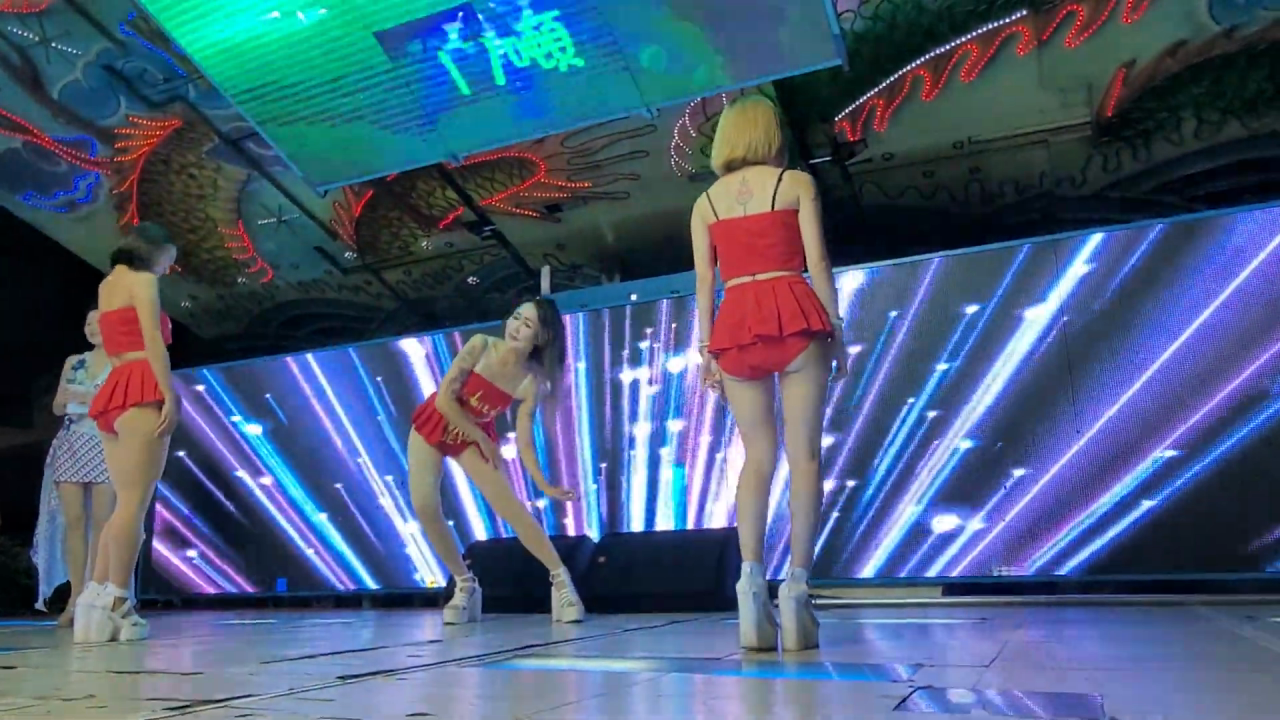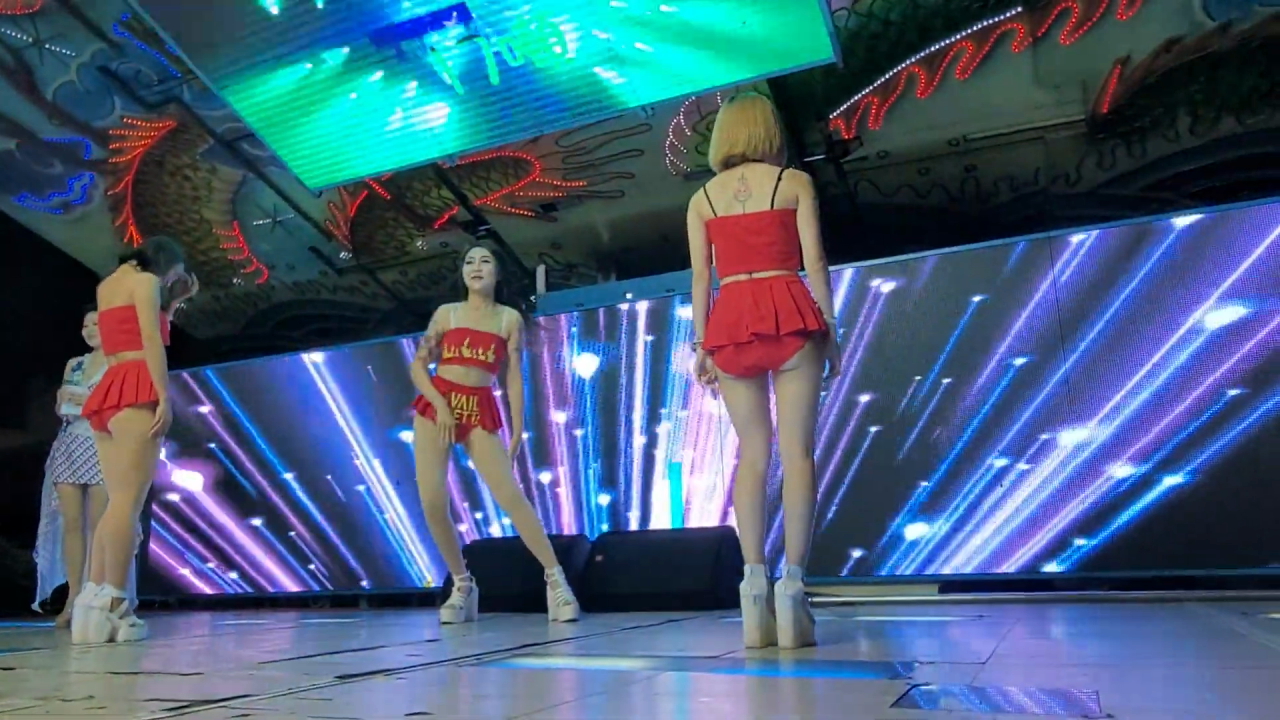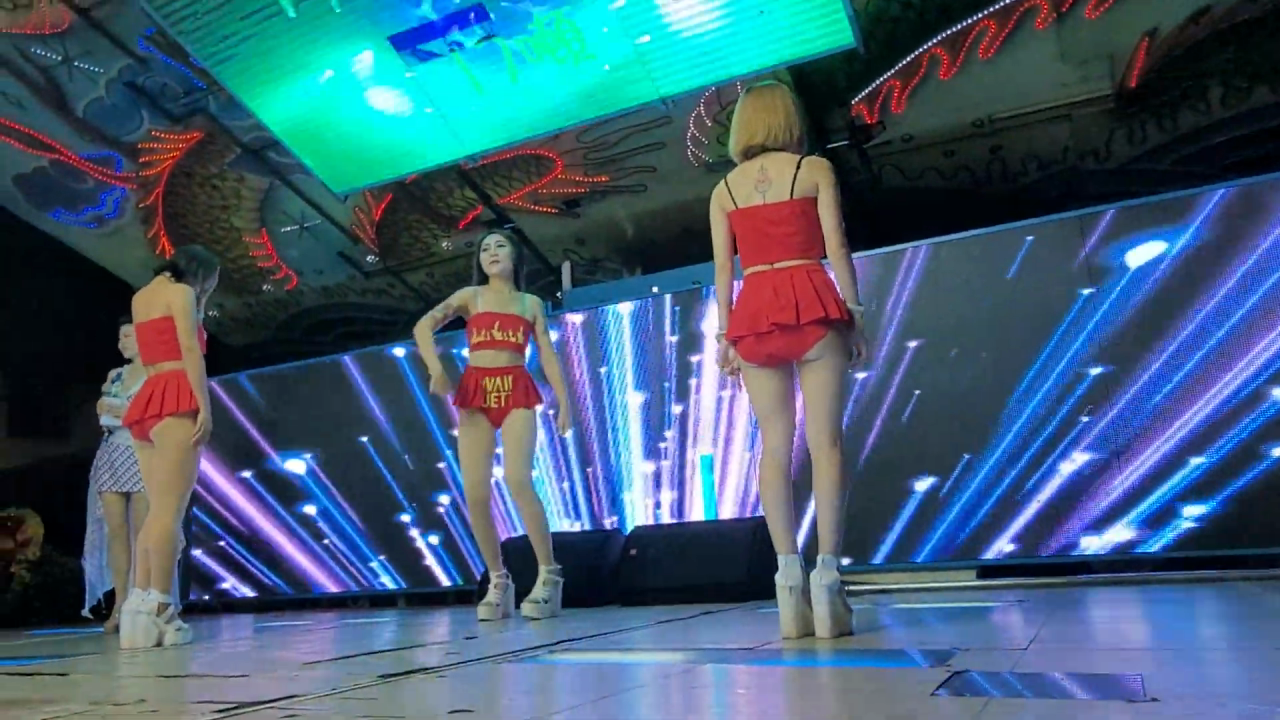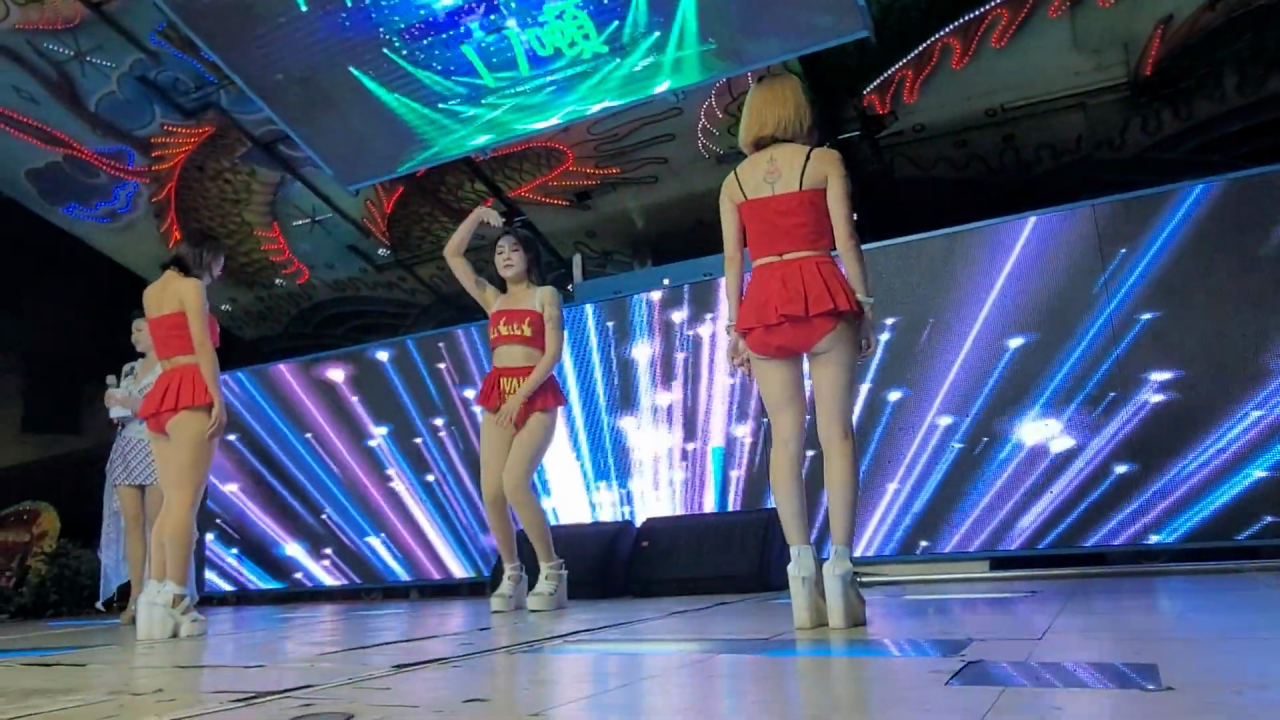
dt=0.4s
person 1, frame 1
left shoulder: (706, 201)
right shoulder: (797, 182)
left elbow: (704, 281)
right elbow: (817, 261)
left wrist: (706, 346)
right wrist: (835, 328)
left hip: (736, 325)
right hip: (793, 315)
left knee: (758, 457)
right knee: (802, 453)
left ankle: (751, 576)
right ankle: (796, 588)
person 1, frame 2
left shoulder: (703, 197)
right shoulder: (796, 182)
left elbow: (700, 276)
right elbow: (815, 261)
left wrist: (701, 343)
right wrist: (830, 327)
left hip: (730, 323)
right hip: (788, 315)
left knee: (752, 455)
right knee: (797, 452)
left ankle: (755, 584)
right ankle: (790, 583)
person 1, frame 3
left shoulder: (724, 188)
right shoulder: (816, 169)
left elbow: (723, 268)
right elbow: (837, 248)
left wrist: (725, 334)
right wrist: (855, 314)
left hip: (753, 313)
right hip: (810, 304)
left knee: (775, 446)
right knee: (824, 441)
left ankle: (789, 576)
right ankle: (826, 575)
person 1, frame 4
left shoulder: (734, 180)
right shoulder: (825, 160)
left elbow: (732, 260)
right elbow: (846, 239)
left wrist: (735, 327)
right wrist: (865, 306)
left hip: (763, 305)
right hip: (820, 295)
left knee: (786, 437)
right knee: (835, 431)
left ankle: (801, 566)
right ankle: (839, 565)
person 2, frame 1
left shoulder: (110, 283)
right shoulder: (142, 280)
right elbow: (153, 342)
left wrist: (164, 381)
right wrist: (169, 395)
left hip: (113, 394)
right hip: (141, 394)
left knee: (126, 503)
right knee: (135, 502)
left ankle: (96, 599)
right ankle: (114, 603)
person 2, frame 2
left shoulder: (108, 284)
right shoulder: (145, 280)
right elbow: (152, 341)
left wrist: (173, 300)
right wrist: (164, 396)
left hip: (107, 394)
right hip: (136, 392)
left knee: (117, 503)
right knee: (128, 502)
left ankle: (93, 600)
right ankle: (112, 605)
person 2, frame 3
left shoulder: (141, 296)
right shoulder: (180, 291)
right elbow: (190, 351)
left wrist: (201, 300)
right wrist: (205, 405)
left hip: (147, 403)
right hip: (175, 401)
left knee: (157, 511)
right knee: (170, 509)
left ankle: (139, 604)
right ankle: (157, 609)
person 2, frame 4
left shoulder: (153, 291)
right shoulder: (190, 286)
right elbow: (202, 344)
right wrist: (218, 399)
left hip: (162, 397)
right hip: (190, 394)
left knee: (172, 503)
right knee: (185, 501)
left ankle: (155, 596)
right ankle: (174, 601)
person 3, frame 1
left shoulder: (530, 382)
right shoulder: (480, 345)
left elbow: (524, 443)
right elbow: (444, 397)
left wrist: (543, 484)
right wrist: (482, 437)
left hip: (476, 436)
right hip: (433, 424)
left knee: (512, 508)
right knee: (425, 506)
left ankle: (561, 579)
right ankle: (465, 585)
person 3, frame 2
left shoulder: (510, 319)
right shoulder: (445, 313)
left elbow: (514, 377)
right elbow: (418, 363)
left wrist: (517, 432)
right wrist: (439, 403)
left hip: (480, 412)
right hip: (435, 409)
left knee: (510, 496)
right knee: (432, 500)
left ankle: (555, 578)
right ankle: (462, 585)
person 3, frame 3
left shoulder: (531, 302)
right shoulder: (470, 297)
left elbow: (550, 354)
right elbow: (423, 325)
left wrist: (566, 402)
right wrist: (433, 362)
left hip: (518, 395)
right hip: (475, 392)
left knee: (518, 483)
right knee: (474, 491)
left ankle: (547, 576)
right ankle: (498, 580)
person 3, frame 4
left shoulder: (546, 295)
right shoulder: (491, 299)
left elbow: (554, 351)
right elbow: (452, 254)
left wrist: (518, 394)
right wrist: (475, 218)
left hip: (538, 397)
right hip: (498, 396)
left knee: (515, 482)
right knee: (491, 491)
left ankle: (552, 573)
right ankle: (512, 575)
person 4, frame 1
right shoulder: (73, 363)
right elbow: (57, 408)
left wrist: (95, 399)
right wrist: (66, 398)
left hip: (106, 446)
right hip: (71, 446)
left knee: (101, 522)
right knee: (72, 521)
right ankle: (75, 597)
person 4, frame 2
right shoulder: (73, 364)
right wrist: (61, 400)
left hip: (101, 447)
right hip: (69, 448)
left knee: (98, 524)
right knee: (70, 522)
right ankle: (73, 598)
person 4, frame 3
right shoulder: (114, 375)
right wrist: (102, 410)
right hip: (111, 457)
left knee: (142, 531)
right knee: (115, 529)
right ankle: (119, 603)
person 4, frame 4
right shoulder: (128, 370)
left wrist: (139, 404)
right wrist: (113, 404)
left hip: (155, 448)
right hip: (126, 450)
left knee: (156, 523)
right knee: (130, 522)
right ankle: (135, 596)
